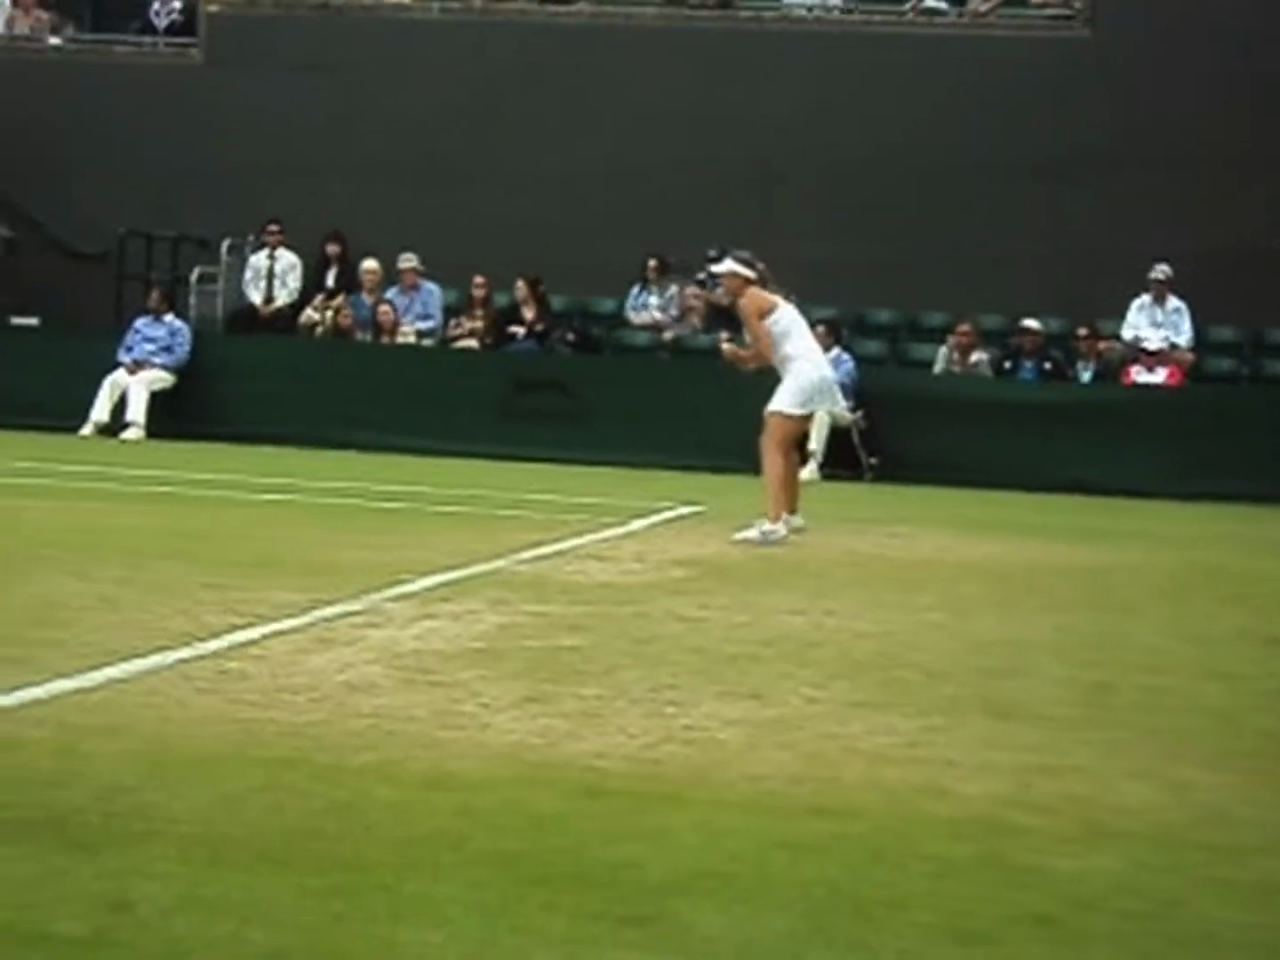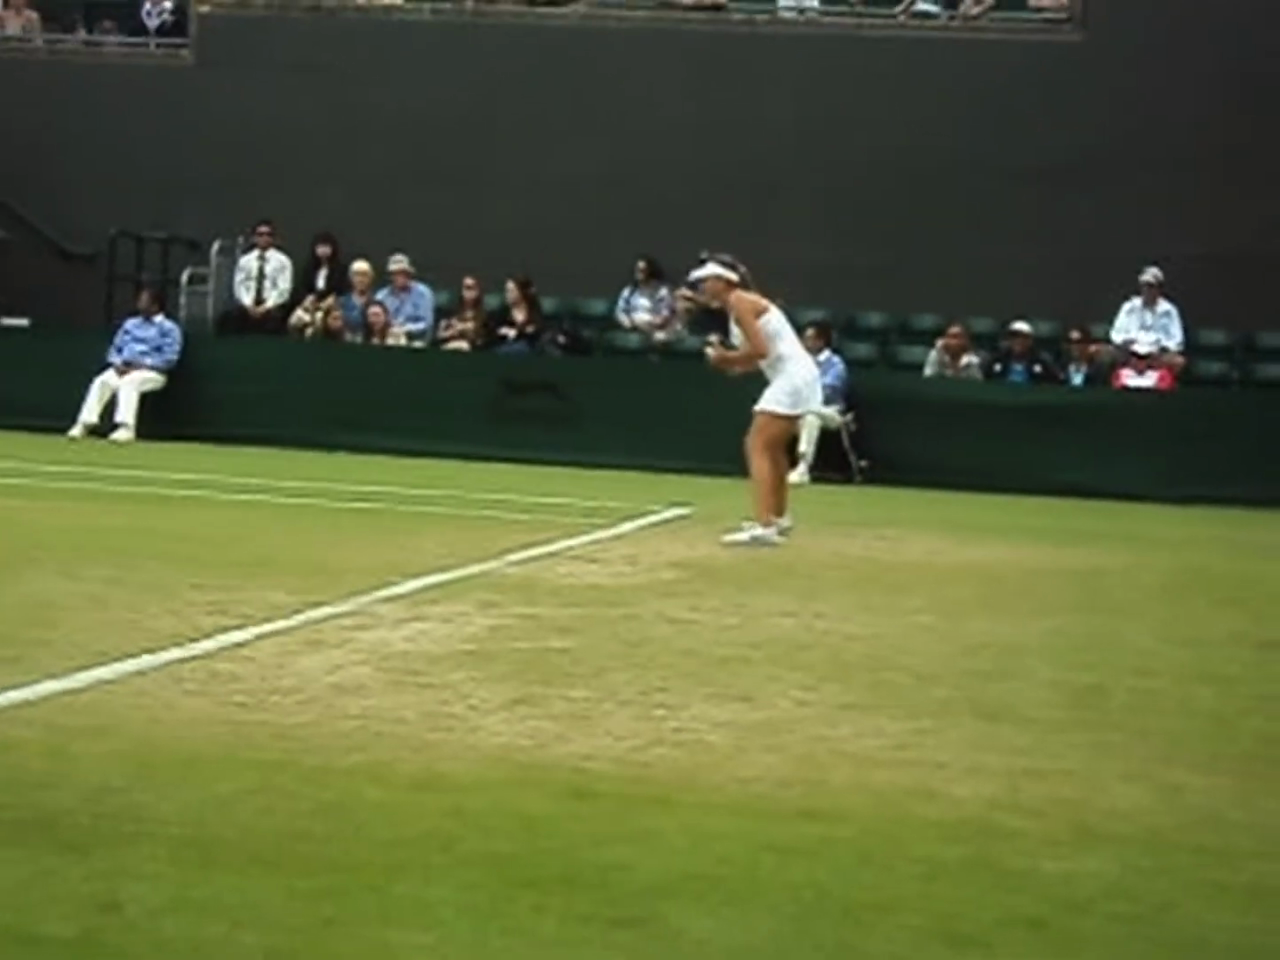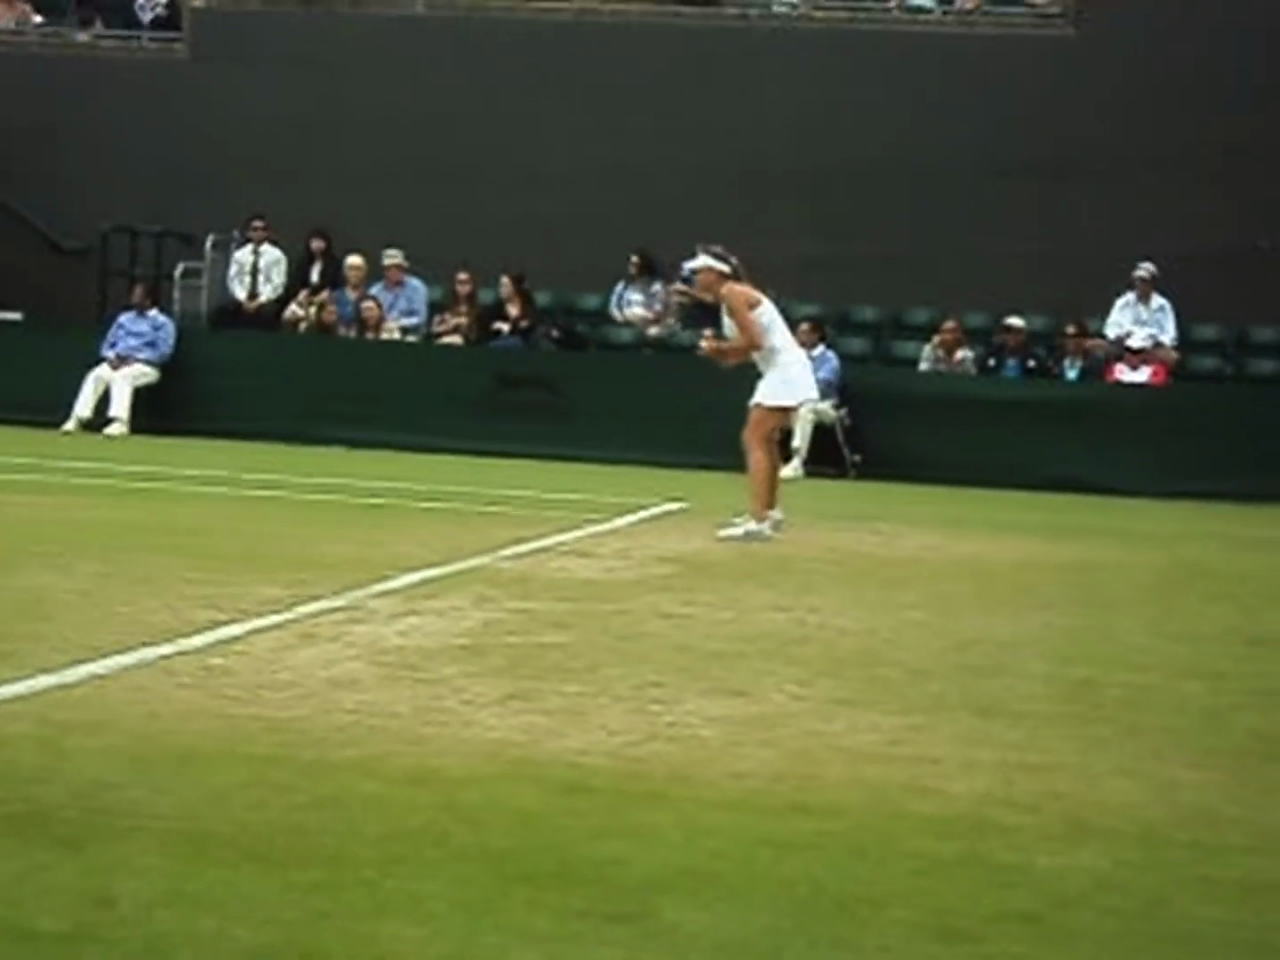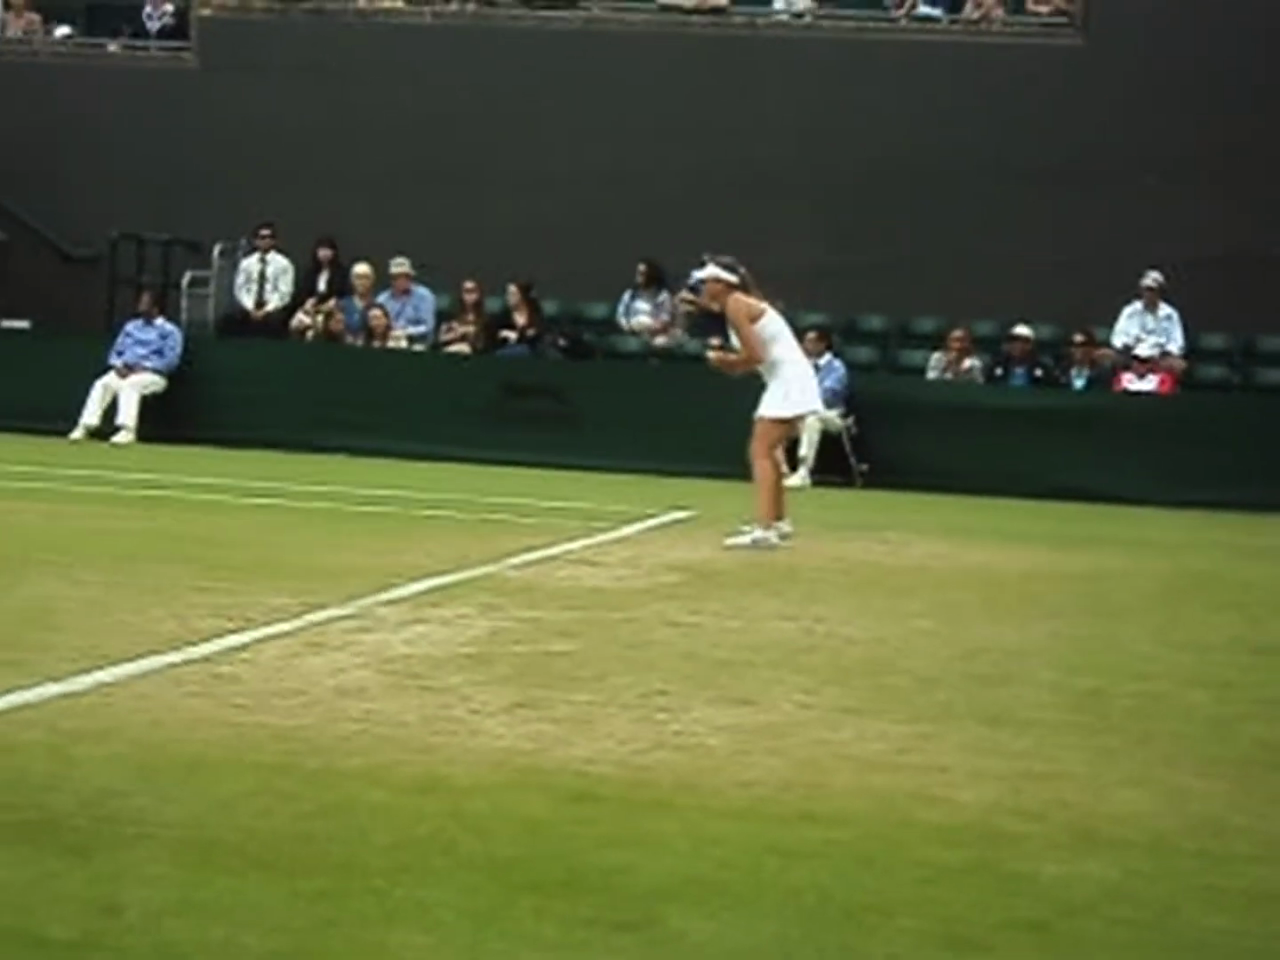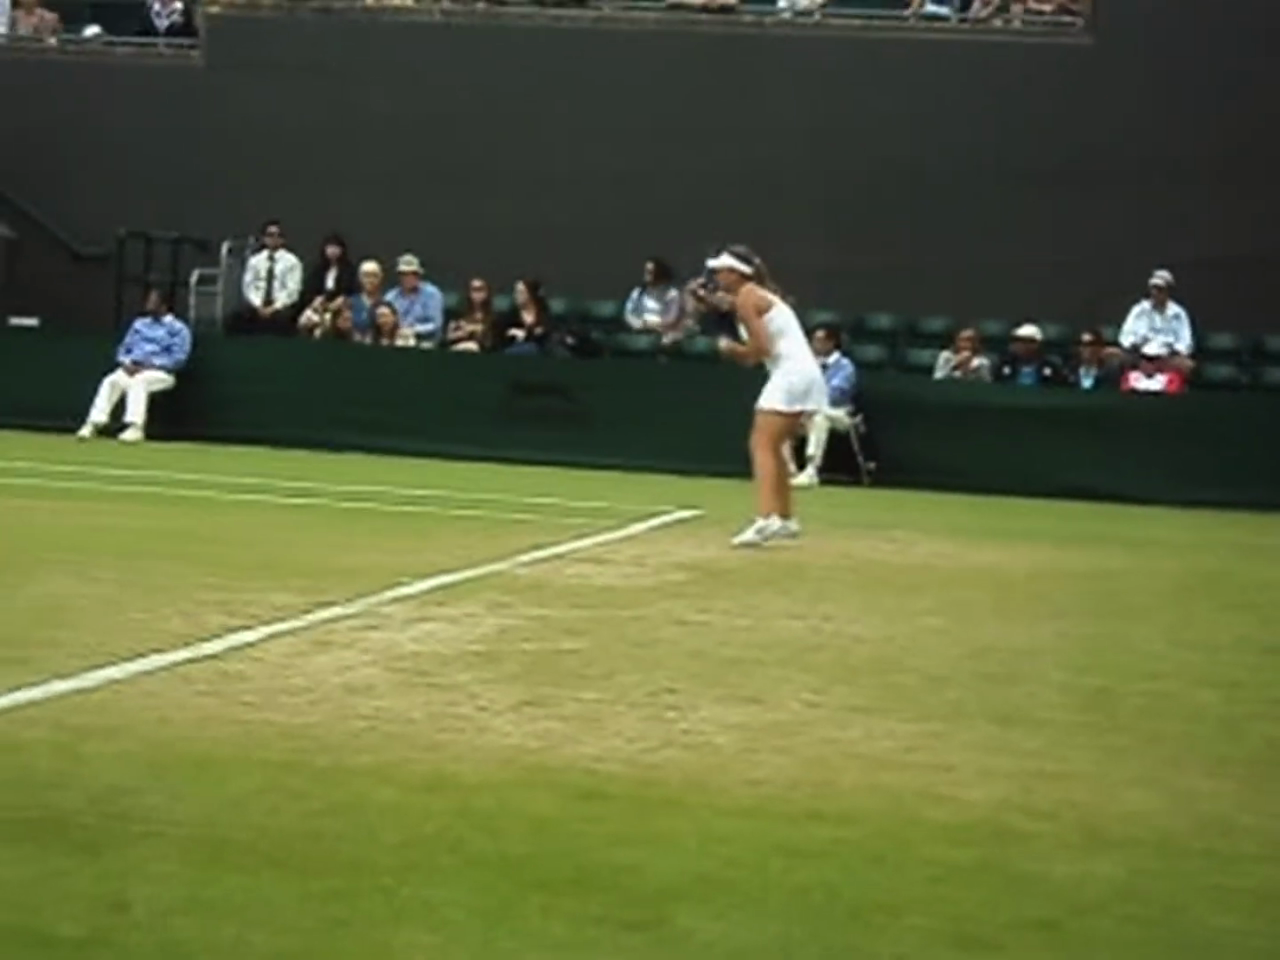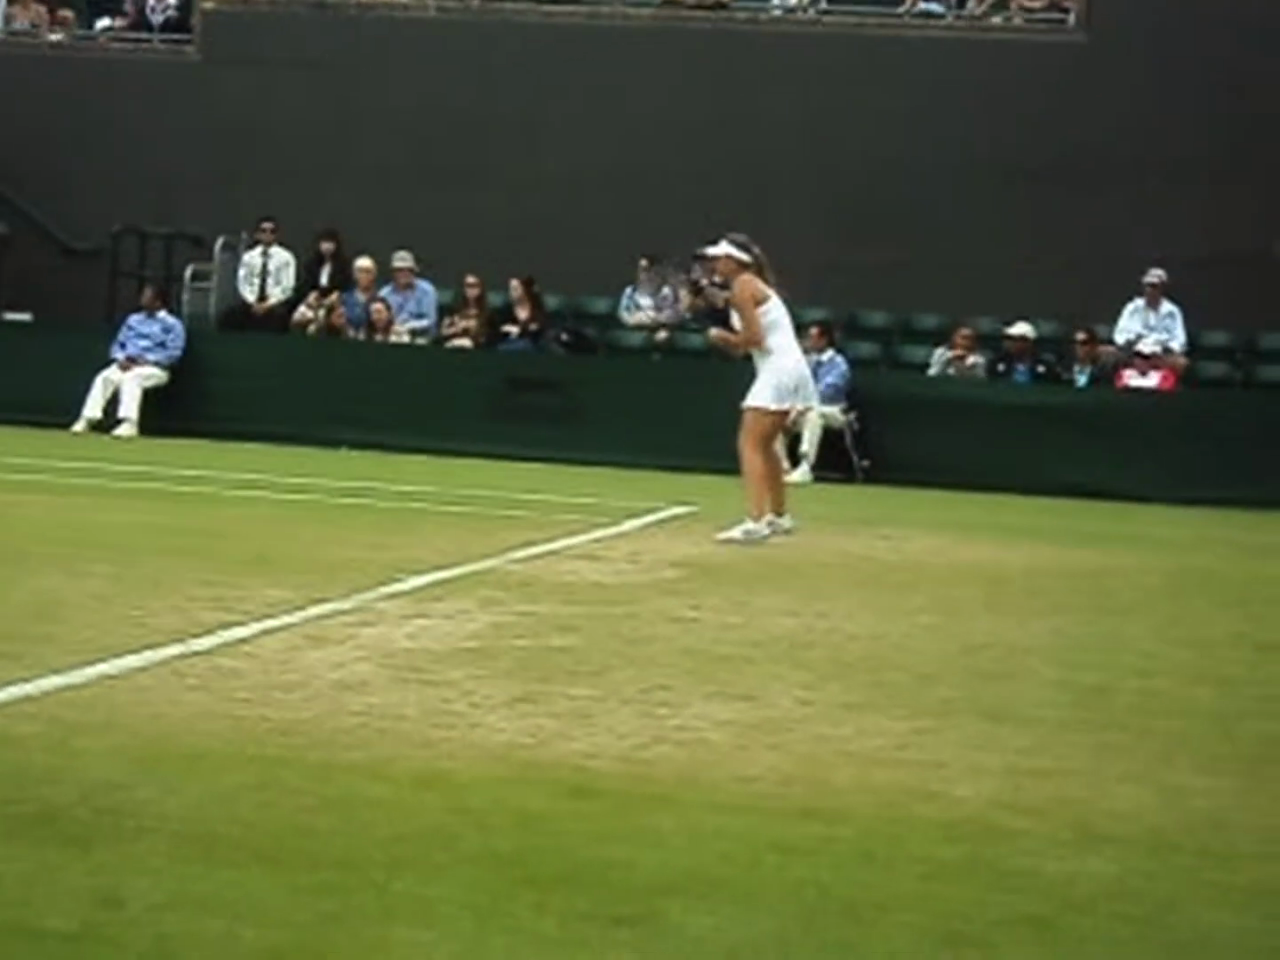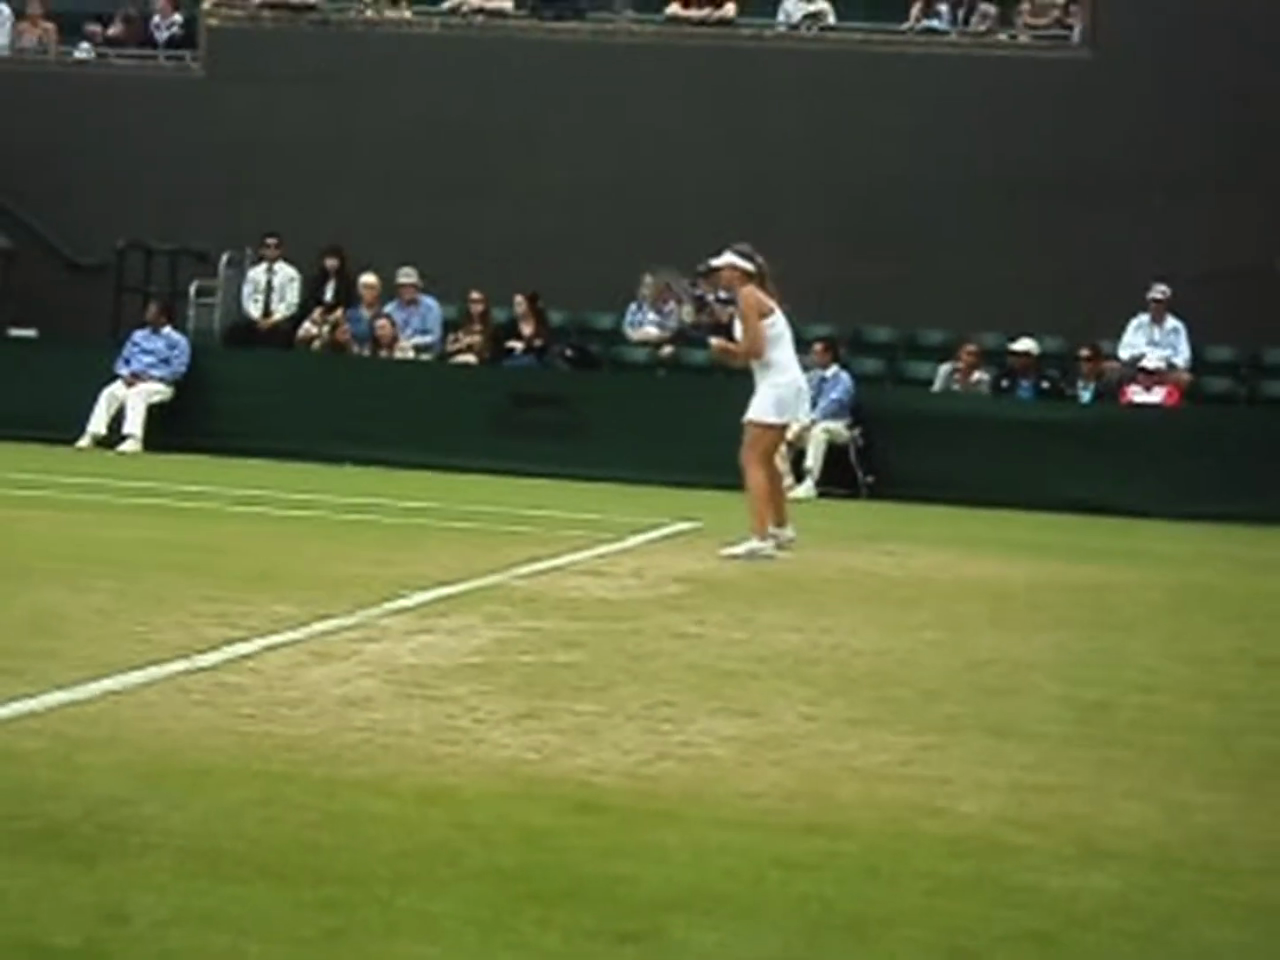
dt=0.2s
person 1, frame 1
left shoulder: (747, 302)
right shoulder: (764, 300)
left elbow: (765, 352)
left wrist: (736, 354)
right wrist: (748, 359)
left hip: (803, 375)
right hip: (814, 373)
left knee: (770, 446)
right knee: (784, 444)
left ankle: (772, 524)
right ankle: (790, 515)
person 1, frame 2
left shoulder: (739, 302)
right shoulder: (743, 302)
left elbow: (760, 350)
left wrist: (727, 357)
right wrist: (730, 362)
left hip: (792, 378)
right hip: (797, 376)
left knee: (756, 447)
right knee: (773, 445)
left ankle: (763, 527)
right ankle: (778, 517)
person 1, frame 3
left shoulder: (732, 294)
right shoulder: (731, 295)
left elbow: (754, 341)
left wrist: (720, 348)
right wrist: (723, 353)
left hip: (784, 370)
right hip: (784, 370)
left knee: (753, 440)
right knee: (764, 439)
left ankle: (758, 522)
right ankle: (769, 511)
person 1, frame 4
left shoulder: (735, 306)
right shoulder: (742, 304)
left elbow: (756, 355)
left wrist: (727, 360)
right wrist: (730, 363)
left hip: (789, 382)
right hip: (790, 380)
left knee: (759, 452)
right knee: (765, 450)
left ankle: (764, 529)
right ankle: (778, 521)
person 1, frame 5
left shoulder: (745, 297)
right shoulder: (759, 295)
left elbow: (762, 347)
left wrist: (735, 350)
right wrist: (741, 353)
left hip: (791, 376)
right hip: (802, 374)
left knee: (760, 445)
right knee: (772, 446)
left ankle: (766, 520)
right ankle: (785, 519)
person 1, frame 6
left shoulder: (742, 286)
right shoulder: (755, 285)
left elbow: (754, 337)
left wrist: (725, 338)
right wrist: (731, 341)
left hip: (778, 373)
right hip: (789, 371)
left knee: (748, 444)
right knee: (764, 444)
left ankle: (755, 522)
right ankle: (779, 516)
person 1, frame 7
left shoulder: (747, 296)
right shoulder: (756, 296)
left elbow: (755, 349)
left wrist: (726, 347)
right wrist: (730, 351)
left hip: (777, 386)
right hip: (783, 385)
left knee: (751, 460)
right knee: (763, 459)
left ankle: (759, 540)
right ankle: (781, 528)
